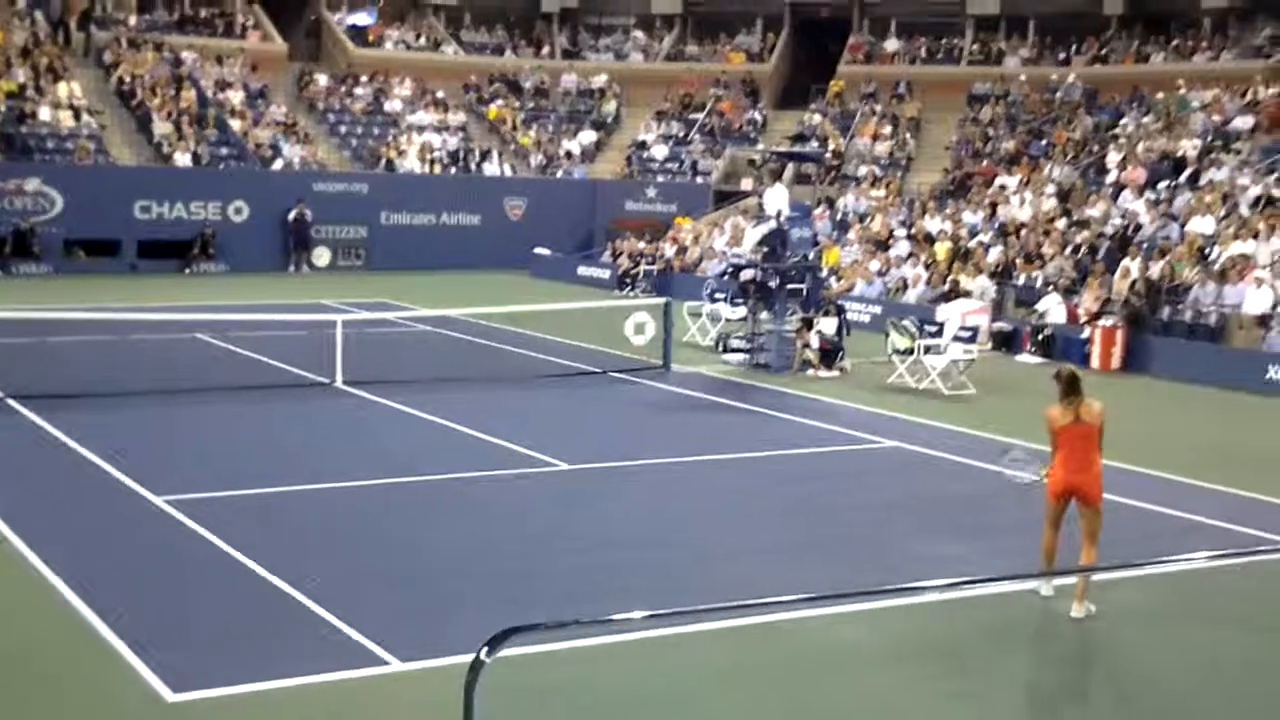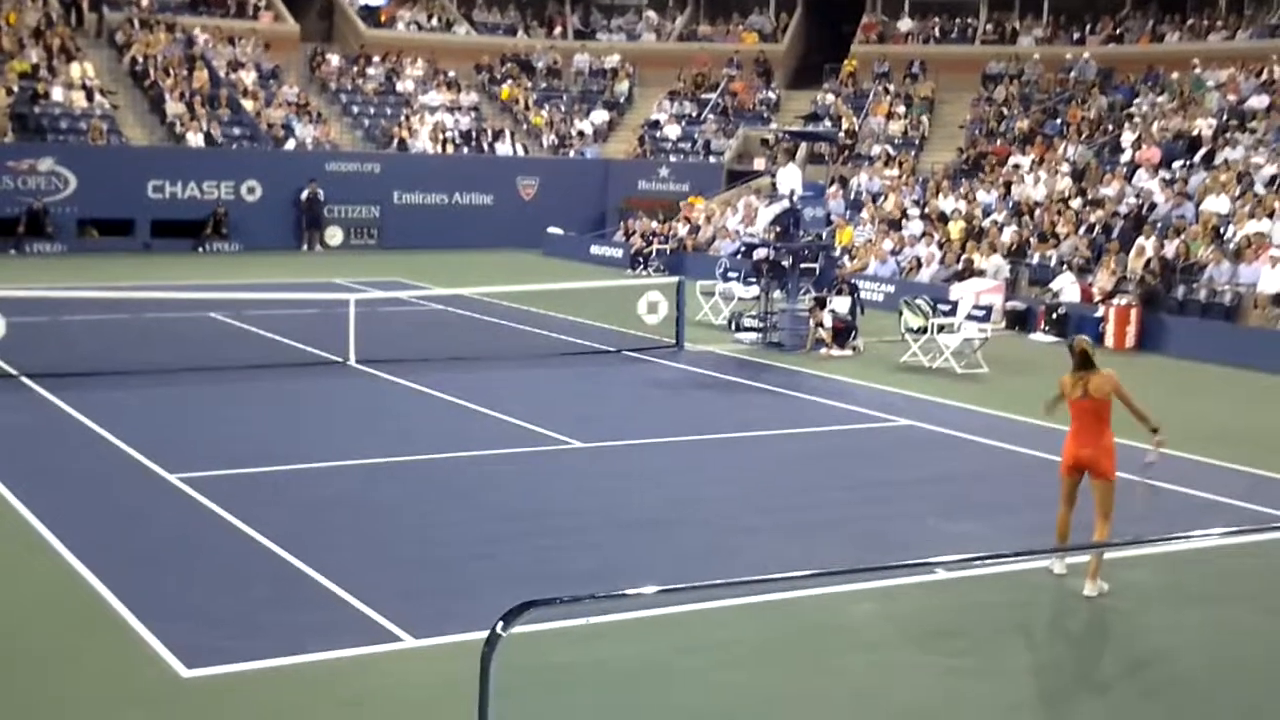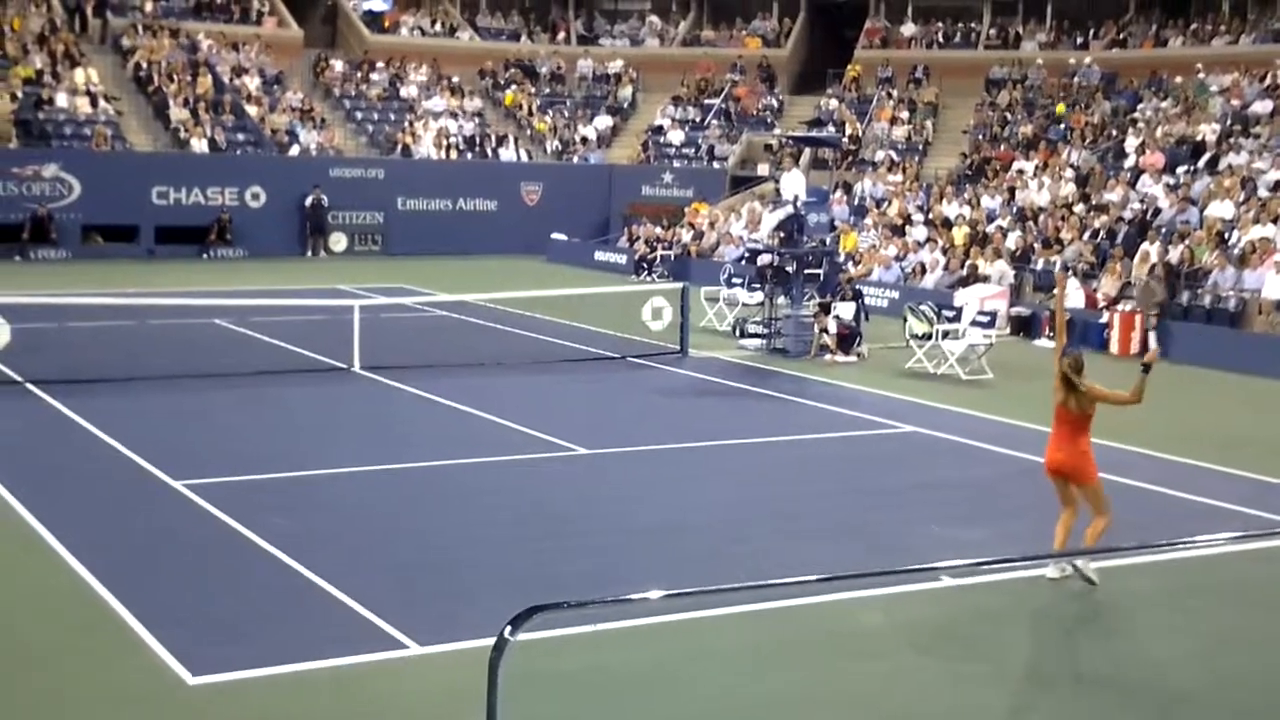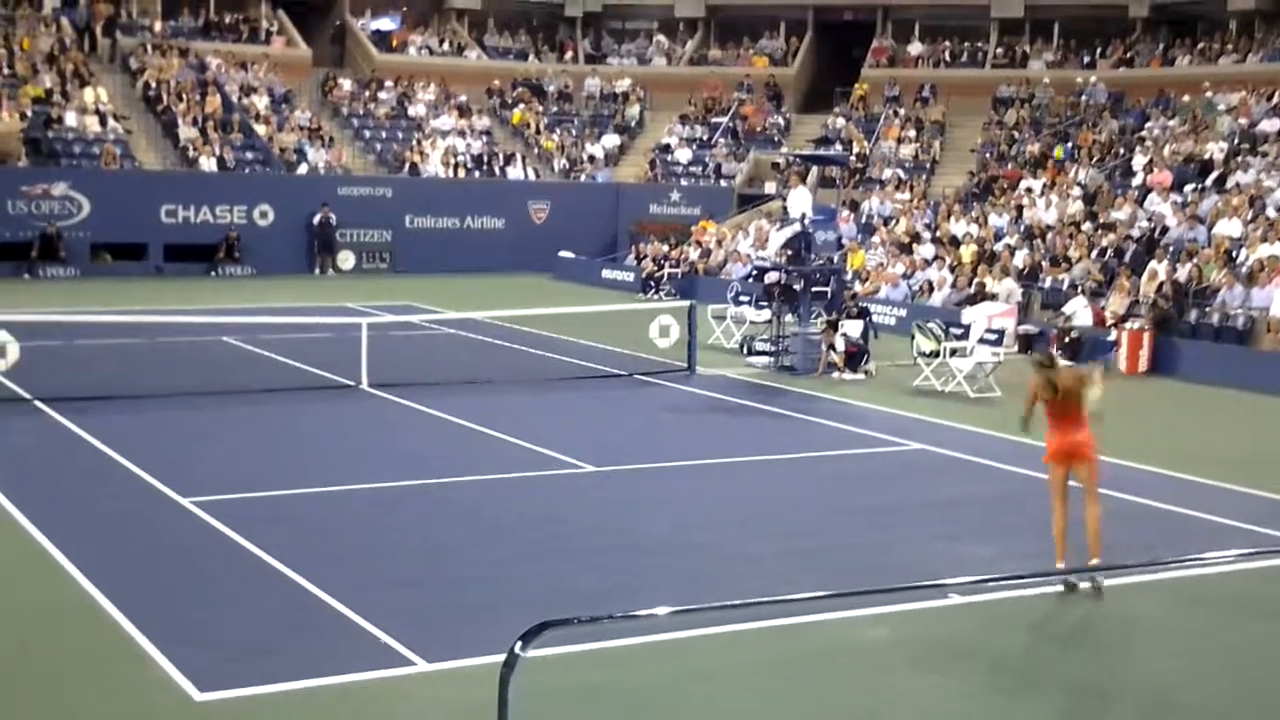
dt=0.5s
person 1, frame 1
left shoulder: (1053, 413)
right shoulder: (1097, 408)
left elbow: (1056, 448)
right elbow: (1097, 445)
left hip: (1062, 475)
right hip: (1089, 478)
left knee: (1052, 528)
right knee: (1090, 543)
left ankle: (1046, 581)
right ankle: (1079, 602)
person 1, frame 2
left shoulder: (1066, 381)
right shoulder: (1108, 379)
right elbow: (1134, 410)
left wrist: (1052, 403)
right wrist: (1154, 429)
left hip: (1073, 450)
right hip: (1100, 453)
left knee: (1066, 505)
right knee: (1102, 519)
left ankle: (1059, 559)
right ankle: (1092, 581)
person 1, frame 3
left shoulder: (1060, 382)
right shoulder: (1089, 393)
left elbow: (1060, 336)
right elbow: (1135, 398)
left wrist: (1059, 297)
right wrist: (1146, 367)
left hip: (1053, 457)
right hip: (1077, 459)
left knee: (1069, 508)
right knee: (1102, 514)
left ankle: (1057, 563)
right ankle: (1082, 559)
person 1, frame 4
left shoulder: (1038, 384)
right shoulder: (1072, 375)
left elbow: (1027, 414)
right elbow: (1094, 374)
left wrist: (1026, 422)
left hip: (1058, 445)
right hip: (1081, 443)
left knee: (1059, 508)
right knee: (1092, 503)
left ankle: (1061, 566)
right ankle: (1095, 563)
